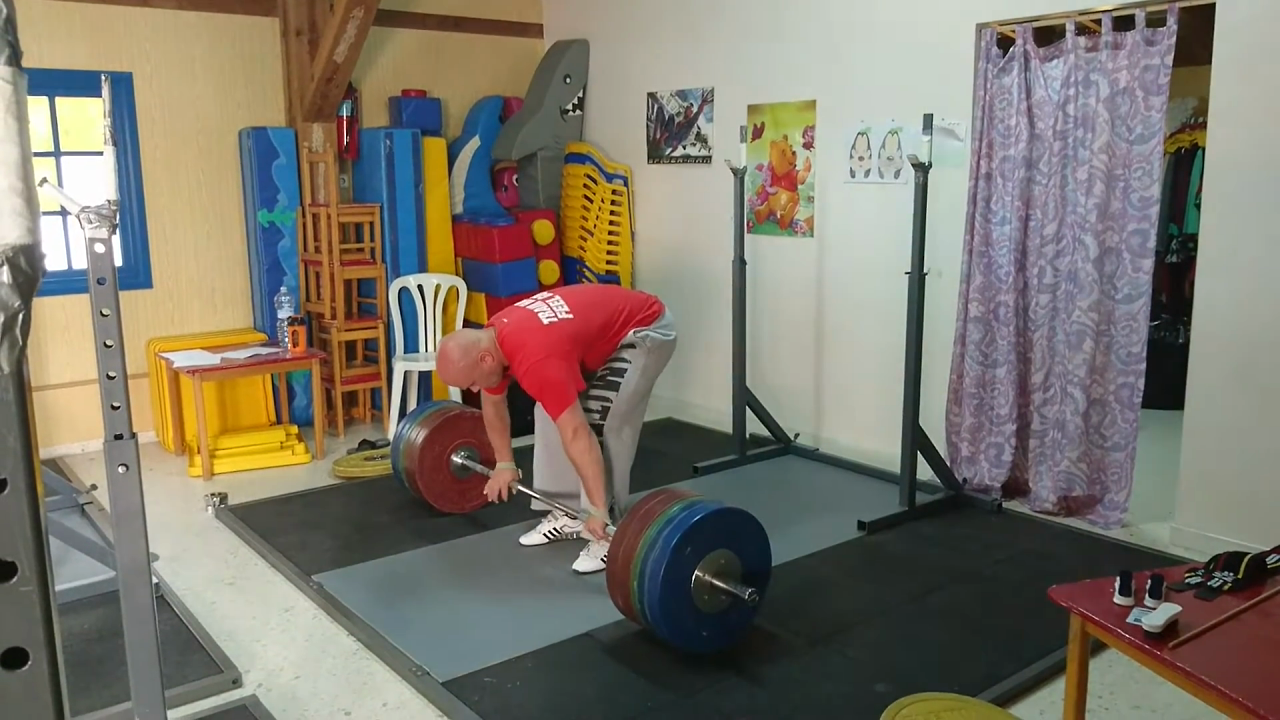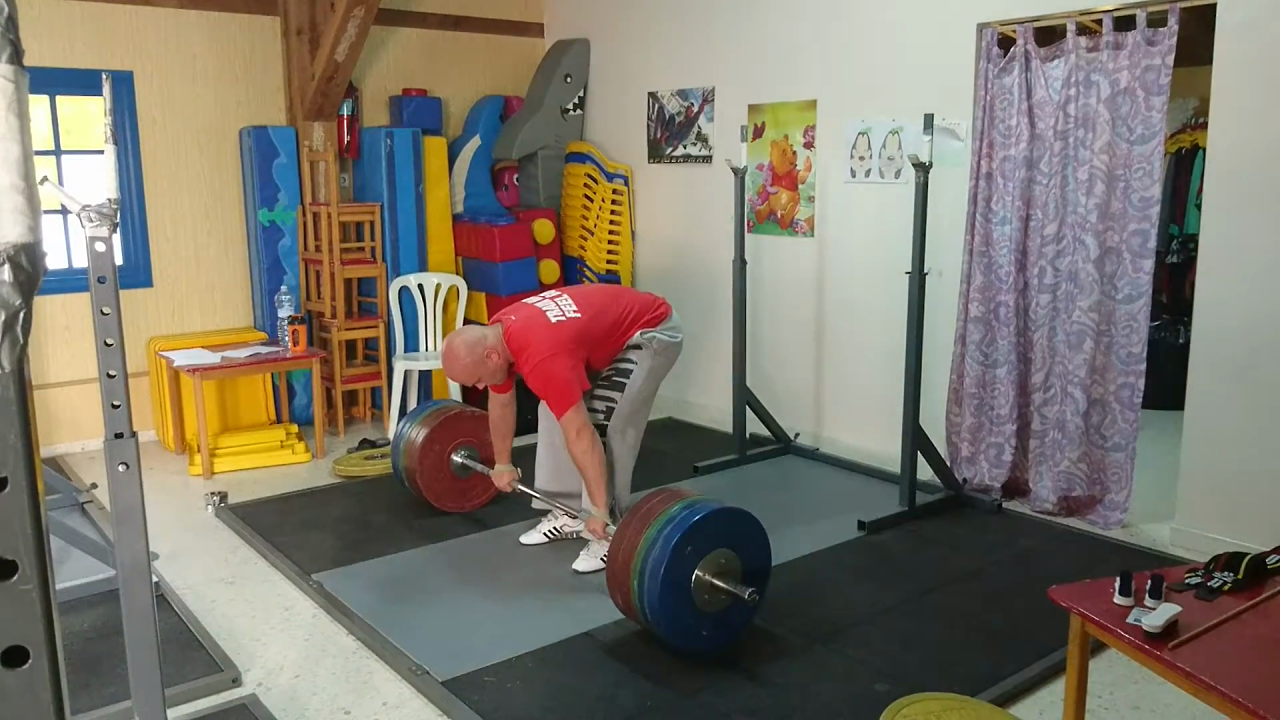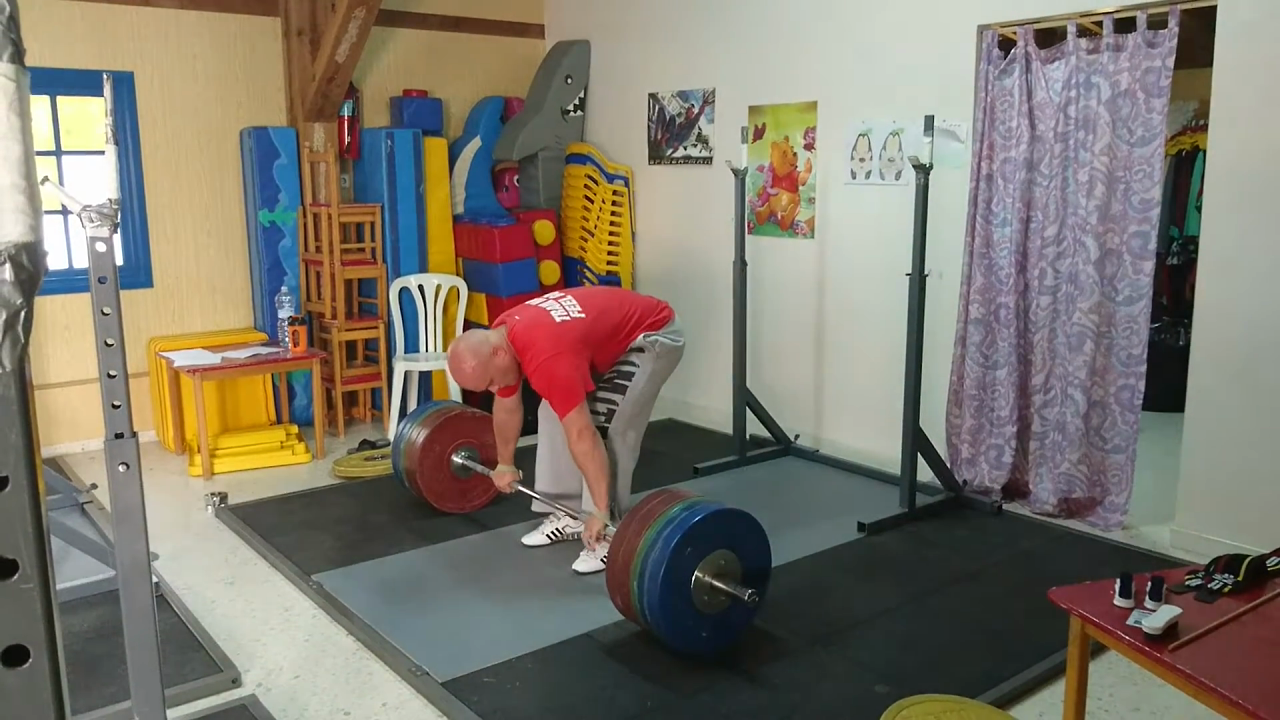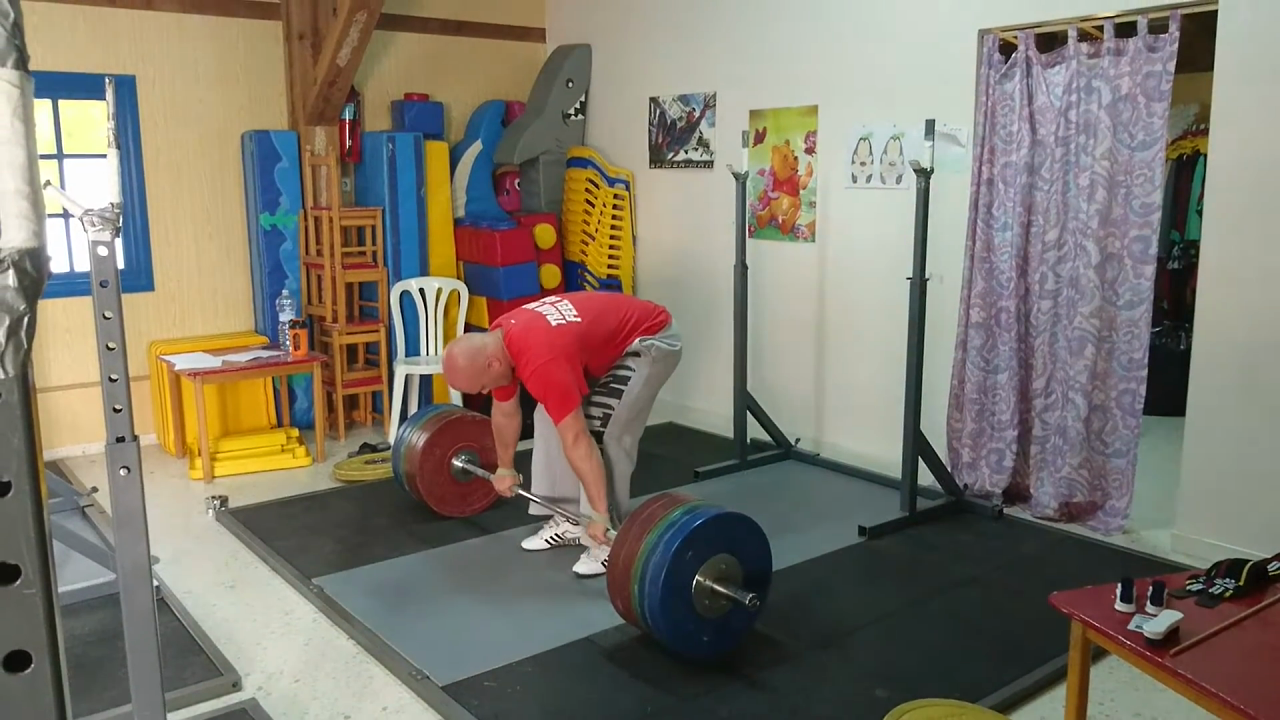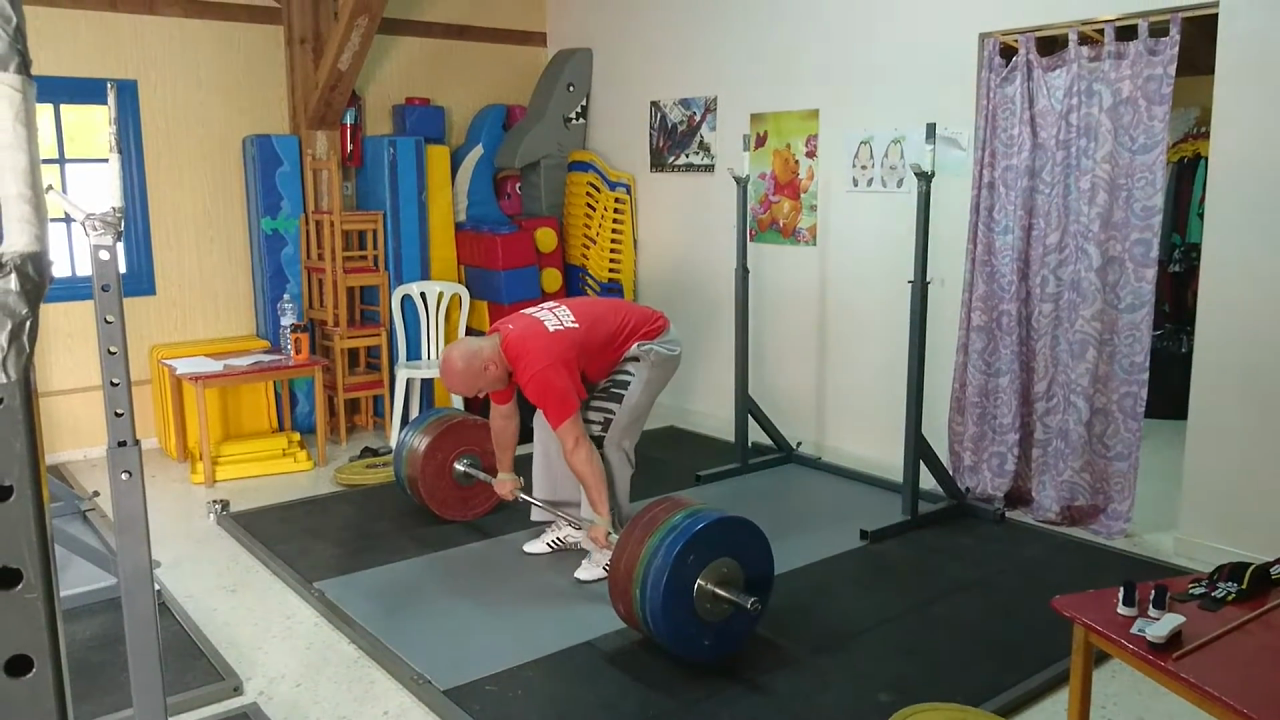
dt=0.3s
person 1, frame 1
left shoulder: (537, 360)
right shoulder: (491, 338)
left elbow: (577, 434)
right elbow: (493, 402)
left wrist: (598, 510)
right wrist: (504, 464)
left hip: (646, 331)
right hip: (604, 326)
left knee: (600, 424)
right knee: (553, 412)
left ankle: (608, 532)
right ankle: (568, 514)
person 1, frame 2
left shoulder: (543, 358)
right shoulder: (495, 334)
left elbow: (581, 434)
right elbow: (501, 403)
left wrist: (600, 511)
right wrist: (503, 464)
left hip: (652, 332)
right hip: (611, 326)
left knee: (604, 424)
right knee: (556, 412)
left ankle: (608, 534)
right ankle: (568, 514)
person 1, frame 3
left shoulder: (547, 358)
right shoulder: (499, 338)
left elbow: (583, 436)
right elbow: (507, 408)
left wrist: (600, 512)
right wrist: (505, 465)
left hip: (654, 336)
right hip: (611, 332)
left knee: (604, 427)
right knee: (555, 414)
left ankle: (608, 534)
right ankle: (568, 515)
person 1, frame 4
left shoulder: (542, 362)
right shoulder: (495, 342)
left elbow: (577, 440)
right elbow: (505, 412)
left wrist: (600, 515)
right wrist: (505, 469)
left hip: (651, 340)
right hip: (609, 335)
left knee: (601, 431)
right knee: (551, 418)
left ankle: (608, 539)
right ankle: (568, 520)
person 1, frame 5
left shoulder: (538, 368)
right shoulder: (493, 346)
left elbow: (576, 444)
right elbow: (504, 415)
left wrist: (601, 517)
right wrist: (505, 473)
left hip: (650, 345)
right hip: (608, 341)
left knee: (599, 435)
right knee: (551, 424)
left ankle: (609, 544)
right ankle: (570, 524)
